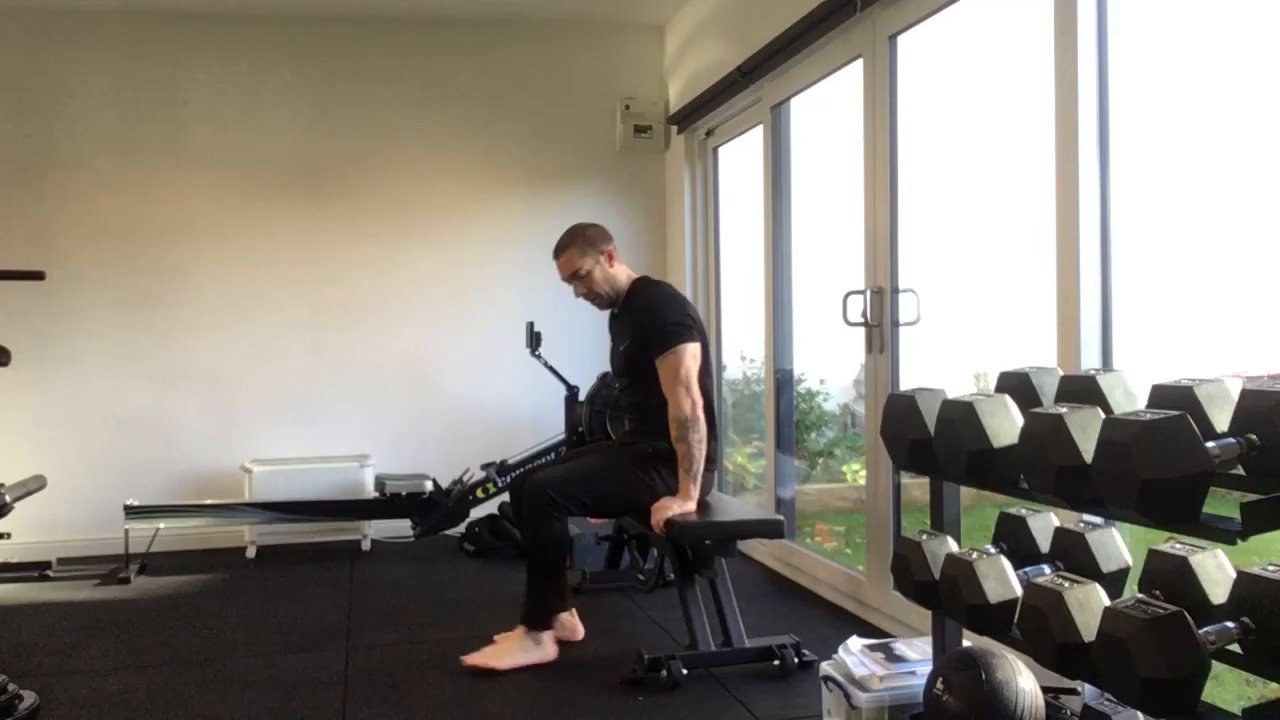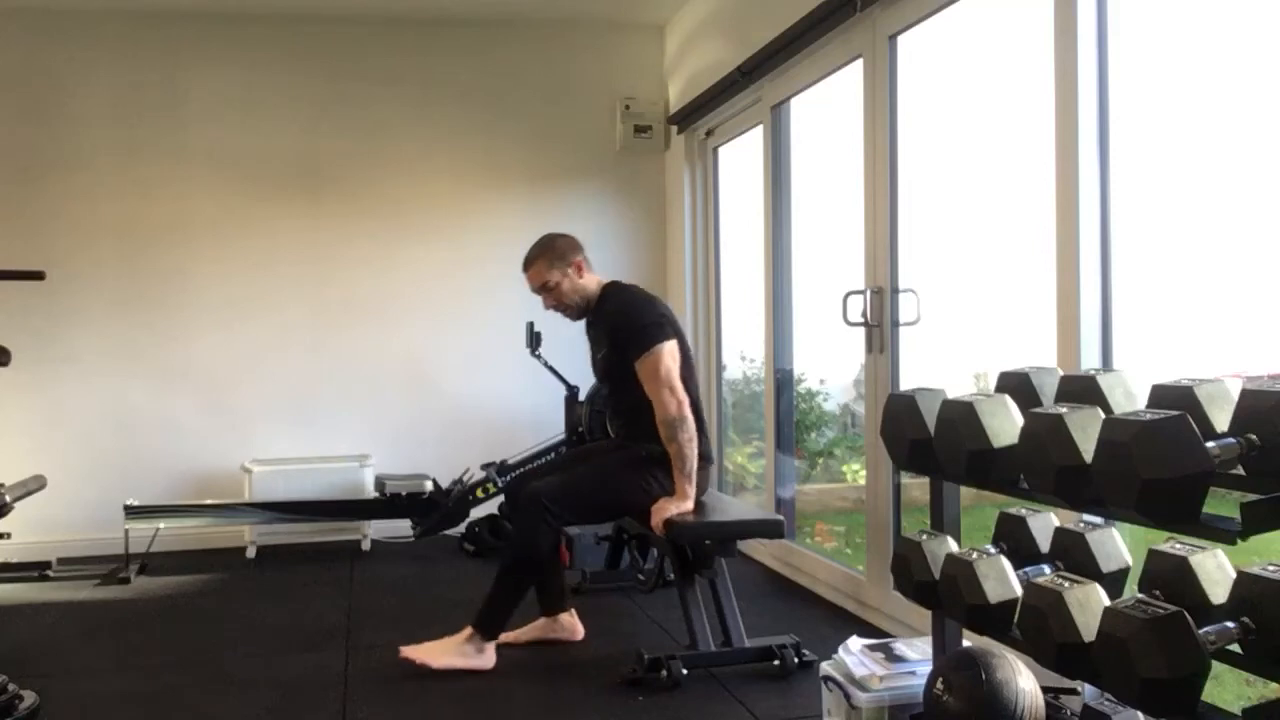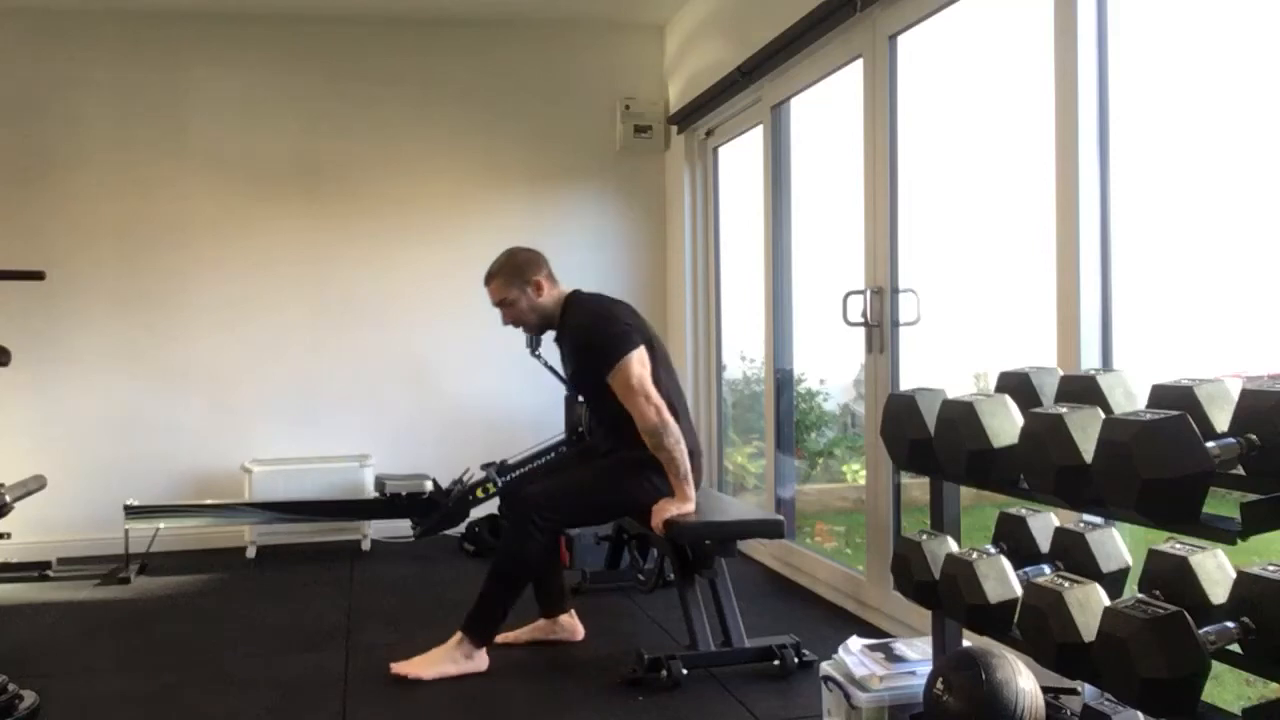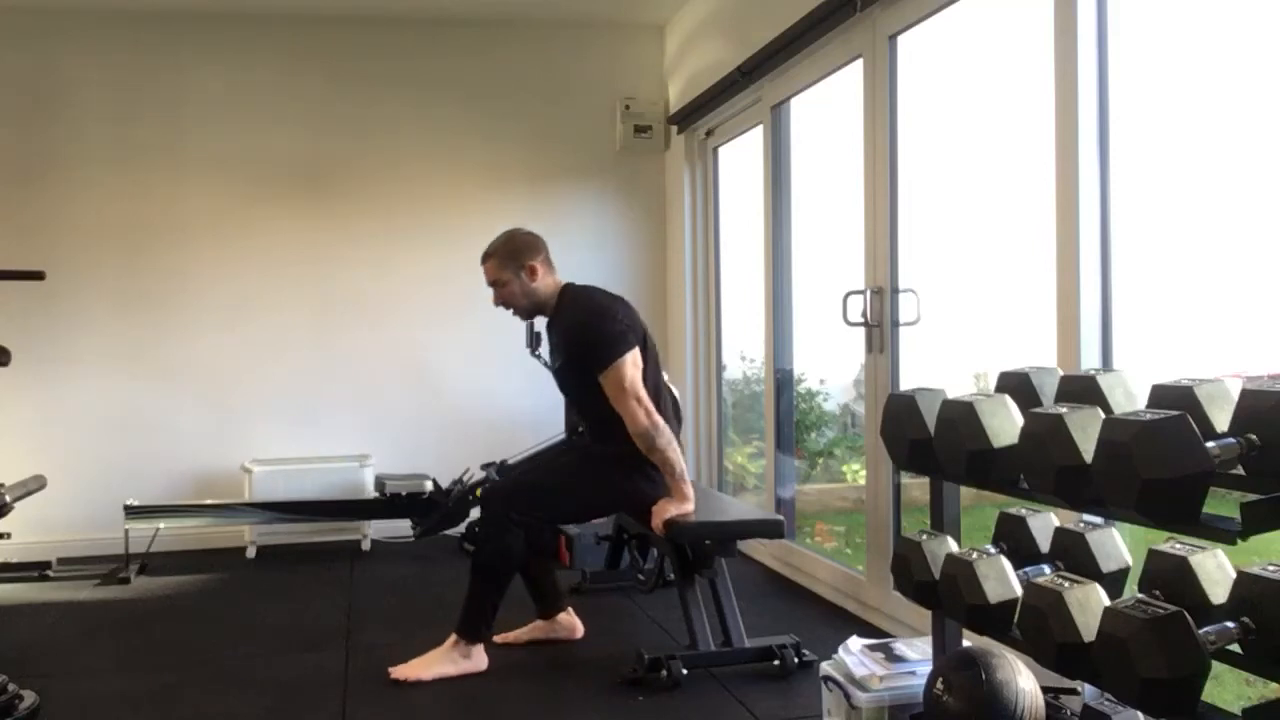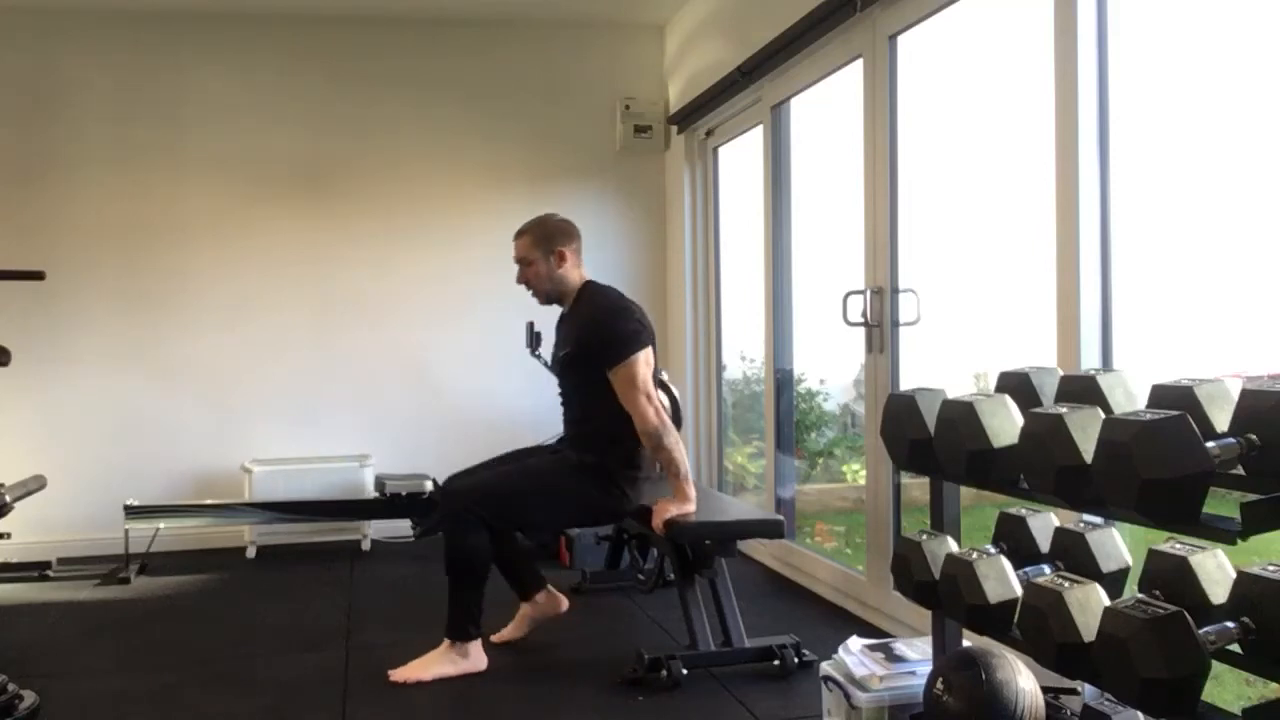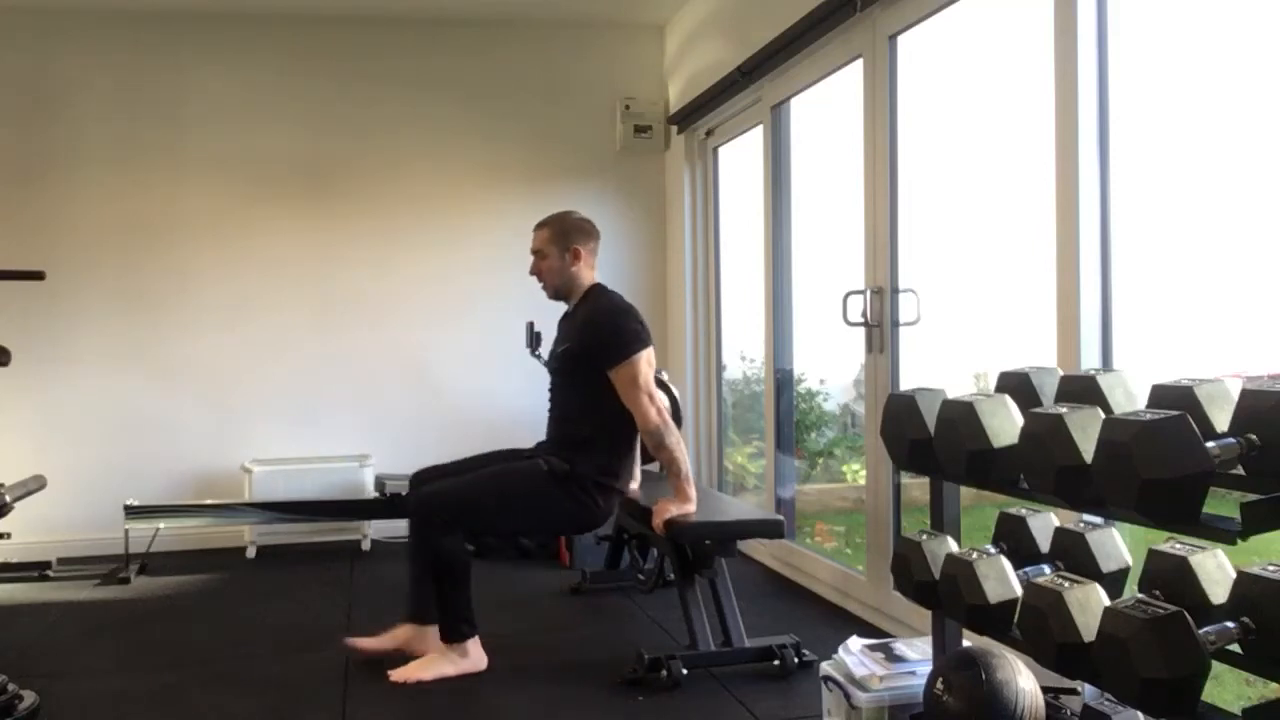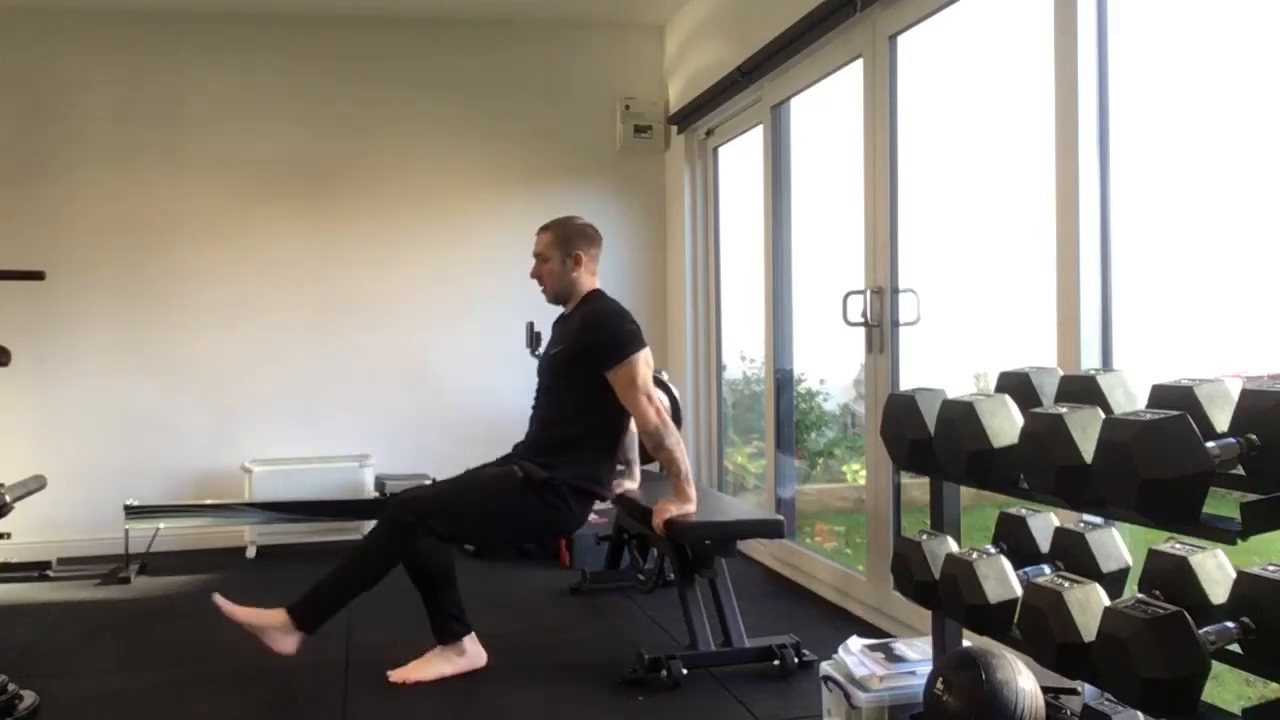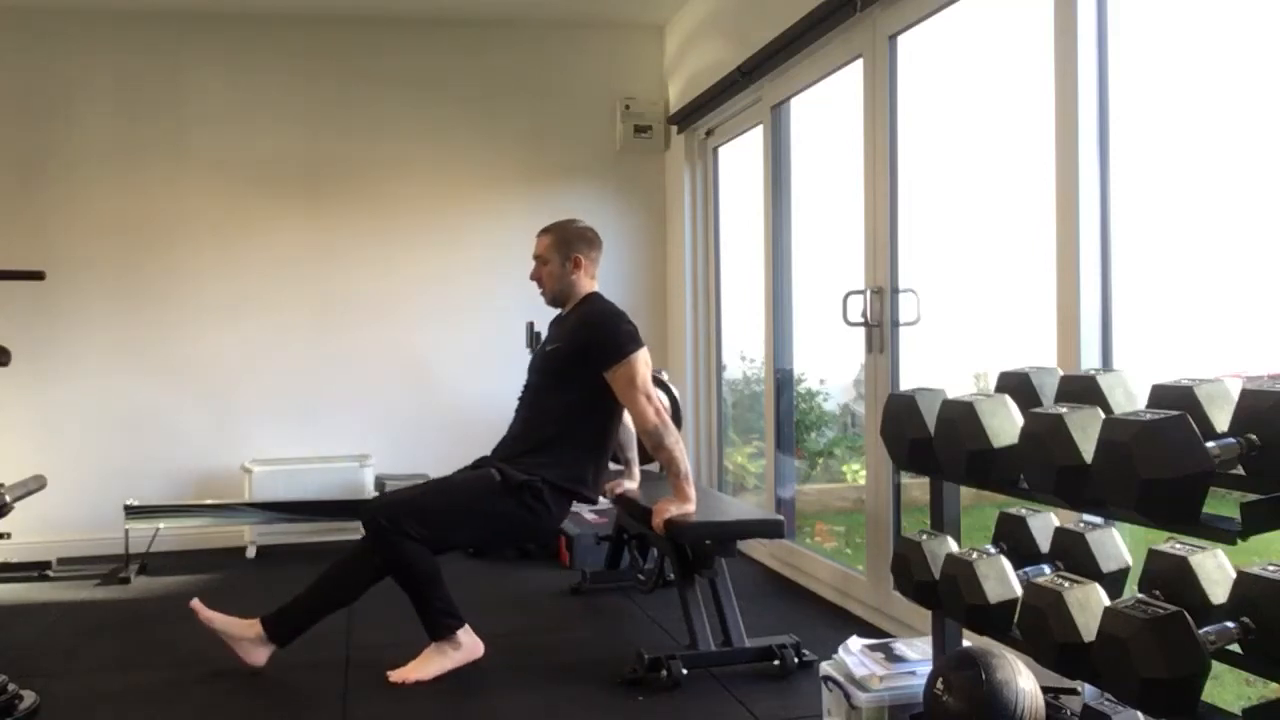
dt=0.2s
person 1, frame 1
left shoulder: (660, 307)
right shoulder: (622, 311)
left elbow: (686, 403)
left wrist: (685, 493)
right wrist: (614, 464)
left hip: (666, 459)
right hip: (639, 445)
left knee: (546, 493)
right knee: (529, 489)
left ankle: (535, 636)
right ankle: (557, 615)
person 1, frame 2
left shoulder: (633, 312)
right shoulder: (601, 316)
left elbow: (672, 402)
left wrist: (683, 493)
left hip: (661, 463)
right hip: (632, 449)
left knee: (538, 503)
right knee: (522, 492)
left ankle: (479, 642)
right ankle: (558, 616)
person 1, frame 3
left shoulder: (597, 323)
right shoulder: (572, 324)
left elbow: (649, 408)
left wrist: (683, 494)
left hip: (655, 467)
right hip: (622, 452)
left knee: (530, 508)
right knee: (518, 495)
left ankle: (470, 647)
right ankle: (558, 618)
person 1, frame 4
left shoulder: (591, 317)
right shoulder: (562, 319)
left elbow: (638, 409)
left wrist: (681, 494)
left hip: (634, 467)
right hip: (606, 451)
left knee: (506, 503)
right knee: (508, 499)
left ankle: (467, 648)
right ankle: (557, 618)
person 1, frame 5
left shoulder: (607, 315)
right shoulder: (574, 315)
left elbow: (646, 409)
left wrist: (682, 495)
right wrist: (651, 474)
left hip: (601, 478)
right hip: (578, 456)
left knee: (461, 503)
right knee: (462, 490)
left ankle: (463, 647)
right ankle: (539, 596)
person 1, frame 6
left shoulder: (611, 318)
right shoulder: (577, 319)
left elbow: (646, 409)
right elbow: (630, 406)
left wrist: (683, 496)
right wrist: (627, 471)
left hip: (577, 484)
right hip: (559, 460)
left knee: (437, 503)
right knee: (427, 485)
left ankle: (459, 646)
right ankle: (421, 626)
person 1, frame 7
left shoulder: (606, 322)
right shoulder: (572, 322)
left elbow: (648, 410)
right elbow: (610, 407)
left wrist: (682, 496)
right wrist: (627, 474)
left hip: (553, 492)
right hip: (528, 472)
left knee: (410, 515)
right knee: (404, 520)
left ankle: (458, 645)
right ankle: (293, 623)
person 1, frame 8
left shoulder: (603, 324)
right shoulder: (567, 323)
left elbow: (647, 409)
right elbow: (614, 406)
left wrist: (683, 496)
right wrist: (629, 475)
left hip: (530, 493)
right hip: (508, 475)
left knee: (386, 517)
right knee: (387, 530)
left ankle: (453, 640)
right ankle: (267, 634)
